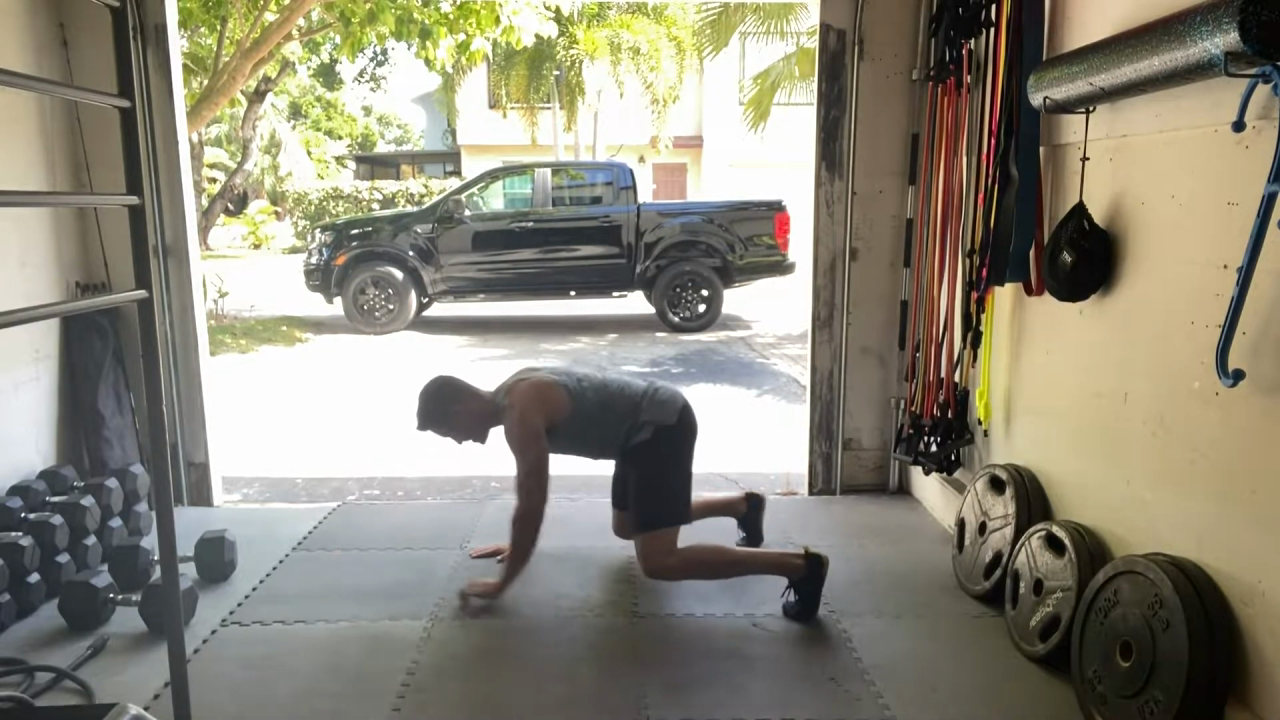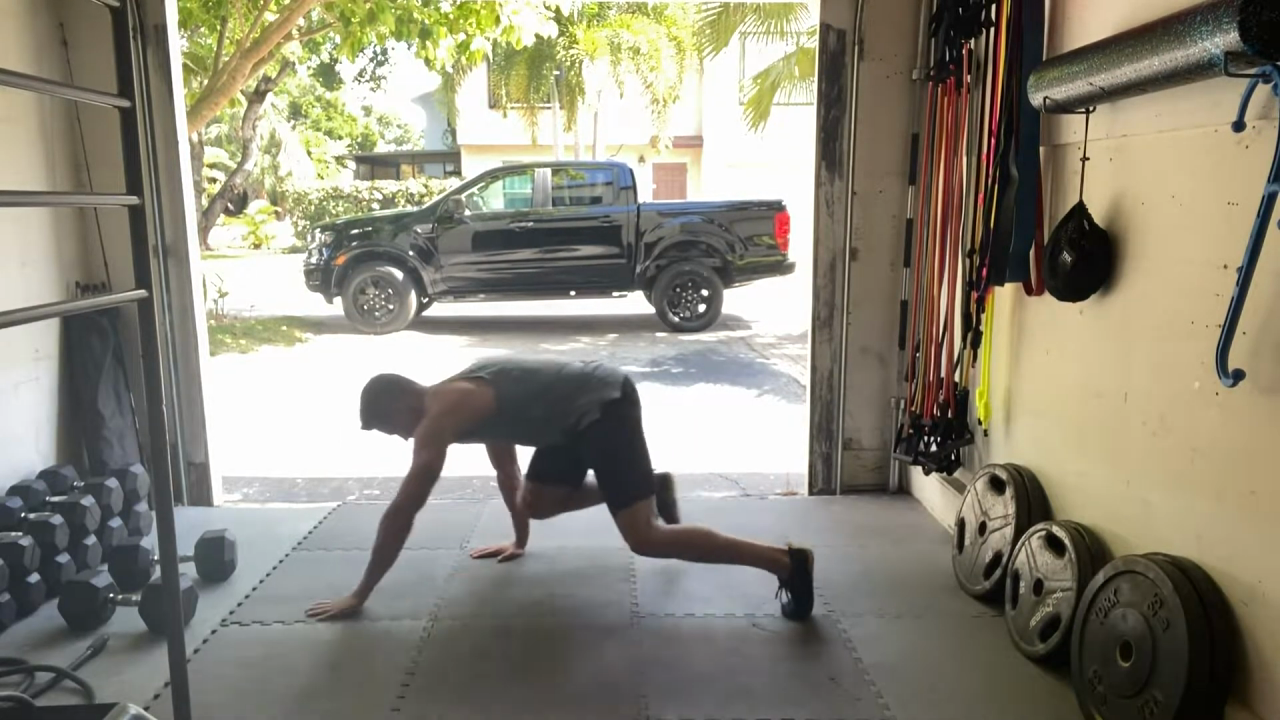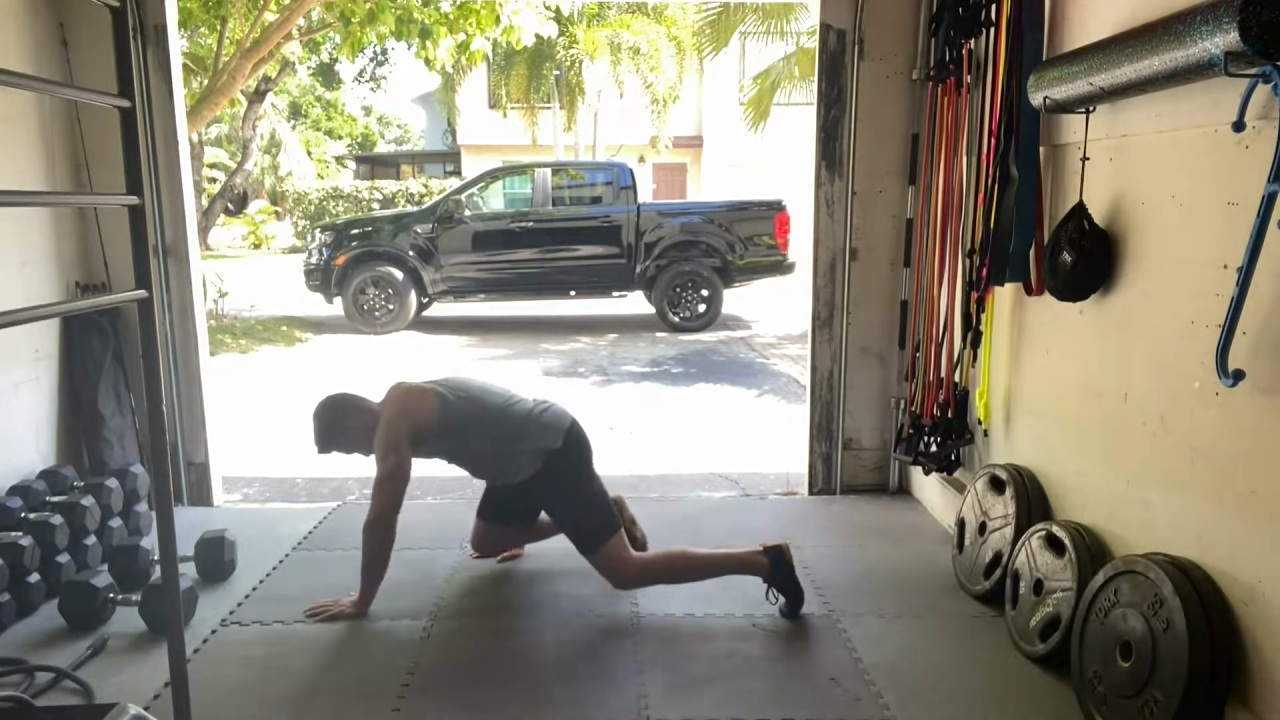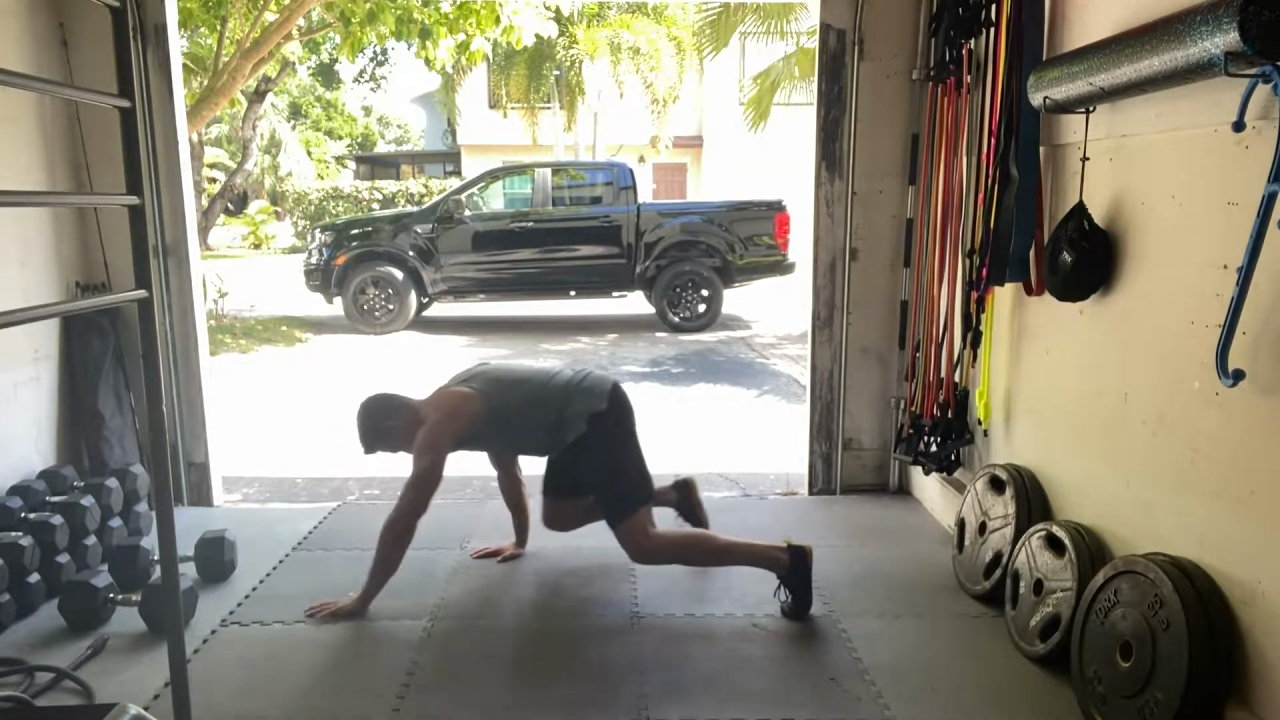
dt=0.3s
person 1, frame 1
left shoulder: (521, 413)
right shoulder: (514, 397)
left elbow: (531, 506)
right elbow: (534, 476)
left wrist: (503, 582)
right wrist: (520, 544)
left hip: (662, 427)
right hip: (646, 427)
left knee: (657, 564)
right knee: (629, 527)
left ankle: (799, 566)
right ankle: (740, 506)
person 1, frame 2
left shoulder: (441, 414)
right shoulder: (461, 396)
left elbow: (402, 510)
right elbow: (506, 468)
left wrist: (359, 596)
right wrist: (519, 539)
left hip: (605, 405)
right hip: (587, 408)
left knee: (646, 538)
right knee: (535, 503)
left ankle: (787, 562)
right ankle: (650, 488)
person 1, frame 3
left shoulder: (392, 423)
right shoulder: (417, 402)
left elbow: (381, 520)
left wrist: (361, 601)
right wrist: (512, 546)
left hip: (551, 454)
right hip: (539, 448)
left knee: (625, 572)
right knee: (486, 541)
left ankle: (766, 560)
right ankle: (606, 510)
person 1, frame 4
left shoulder: (437, 425)
right shoulder: (457, 403)
left elbow: (404, 519)
right elbow: (505, 462)
left wrist: (363, 600)
right wrist: (519, 539)
left hip: (595, 414)
right hip: (584, 409)
left knee: (645, 545)
right knee: (559, 517)
left ankle: (784, 558)
right ankle: (672, 495)
